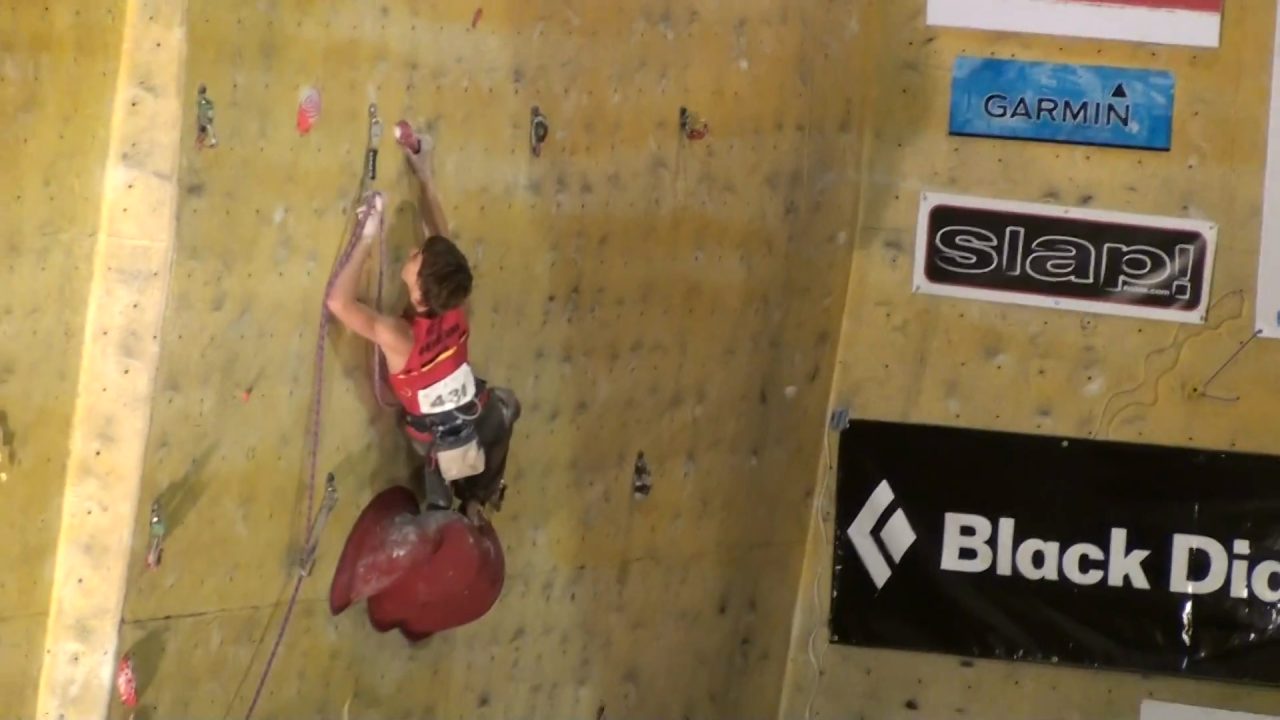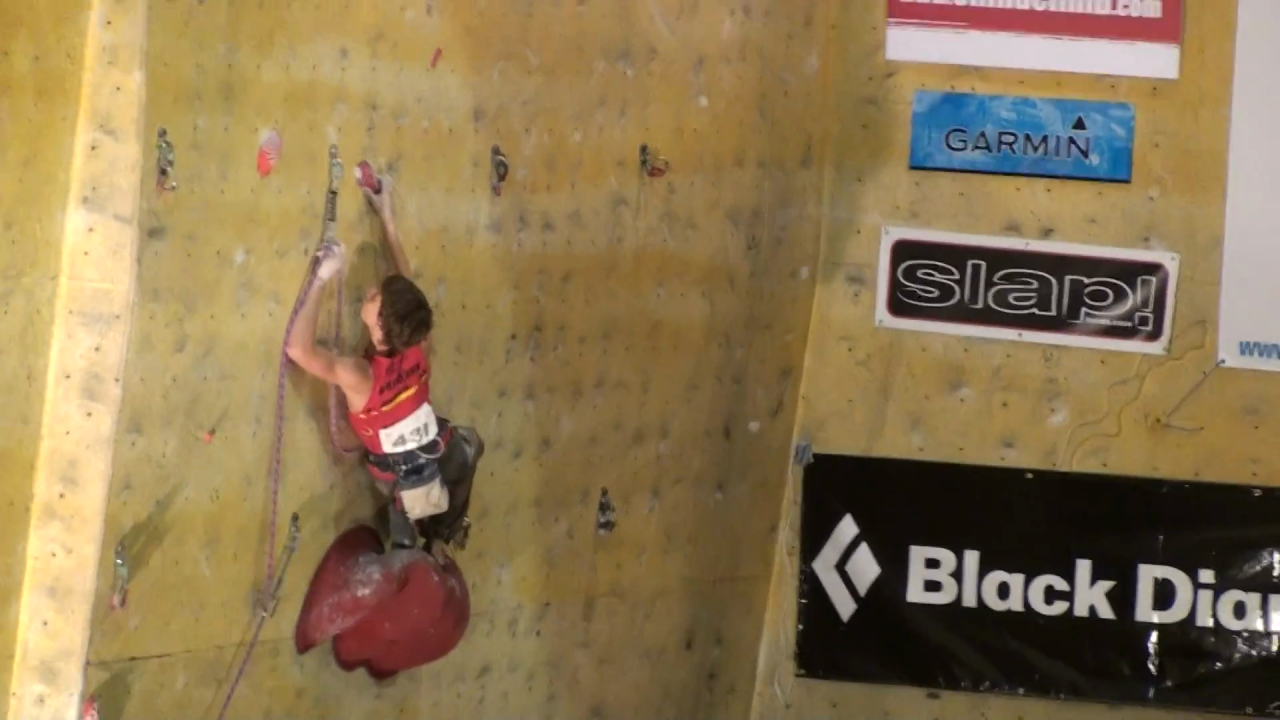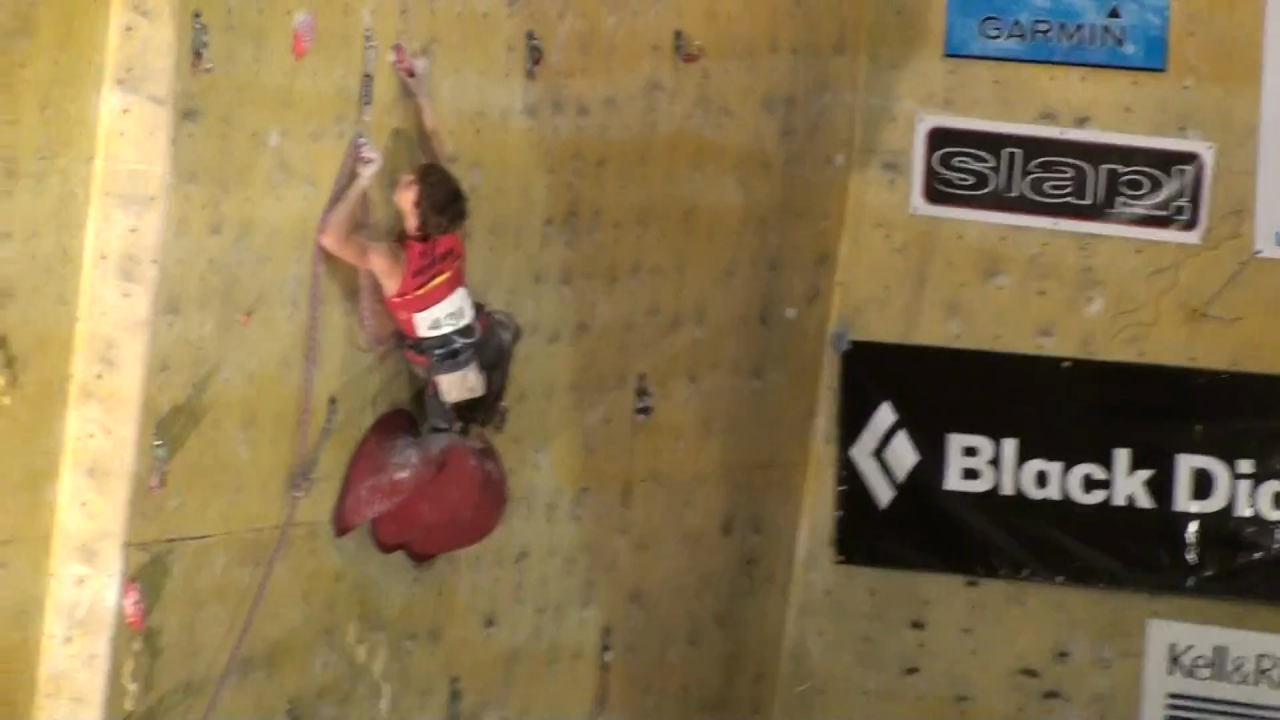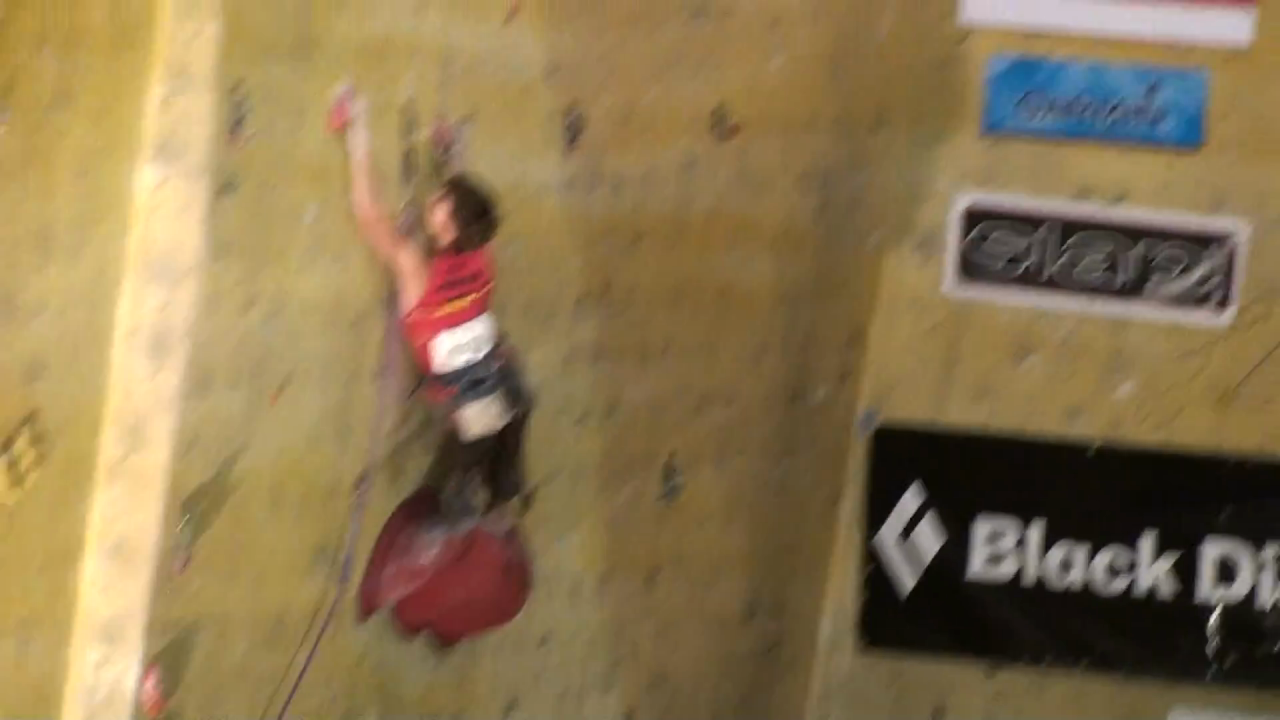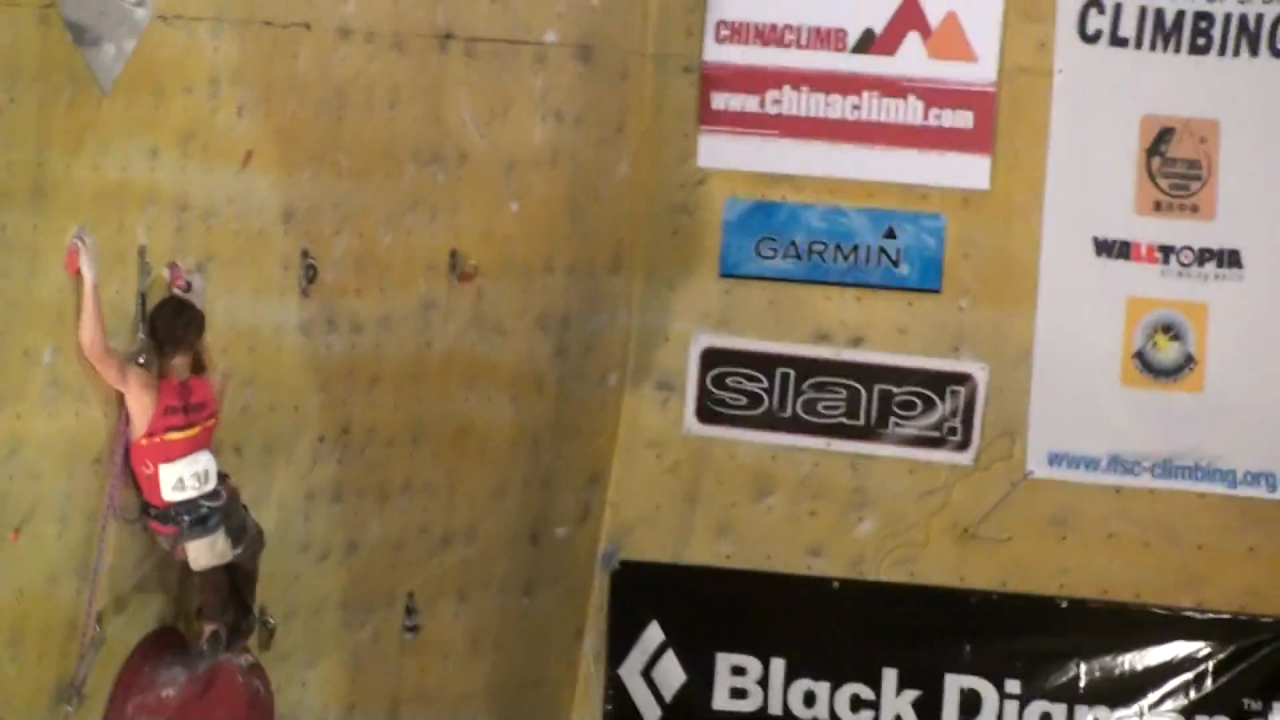
dt=0.7s
person 1, frame 1
left shoulder: (400, 337)
right shoulder: (457, 309)
left elbow: (339, 302)
right elbow: (441, 239)
left wrist: (368, 236)
right wrist: (424, 174)
left hip: (443, 447)
right hip: (481, 422)
right knee: (506, 402)
right ankle: (478, 497)
person 1, frame 2
left shoulder: (359, 376)
right shoulder: (417, 347)
left elbow: (298, 348)
right elbow: (403, 283)
left wrist: (321, 280)
right wrist: (386, 216)
left hip: (405, 484)
right hip: (442, 460)
right ankle: (442, 535)
person 1, frame 3
left shoulder: (391, 261)
right shoulder: (452, 234)
left elbow: (330, 238)
right elbow: (438, 165)
left wrist: (362, 181)
right wrist: (421, 100)
left hip: (442, 366)
right hip: (482, 346)
right knee: (505, 327)
right ankle: (481, 416)
person 1, frame 4
left shoulder: (415, 266)
right shoulder: (483, 257)
left elbow: (369, 214)
right elbow: (466, 205)
left wrist: (359, 141)
left hip: (462, 396)
right hip: (502, 381)
right ankle: (502, 499)
person 1, frame 5
left shoulder: (141, 389)
right shoulder: (211, 387)
left elbow: (93, 348)
left wrist: (90, 278)
right wrist: (182, 298)
left hip: (180, 529)
right hip: (224, 521)
right knee: (251, 541)
left ankle: (215, 622)
right ankle: (239, 627)
